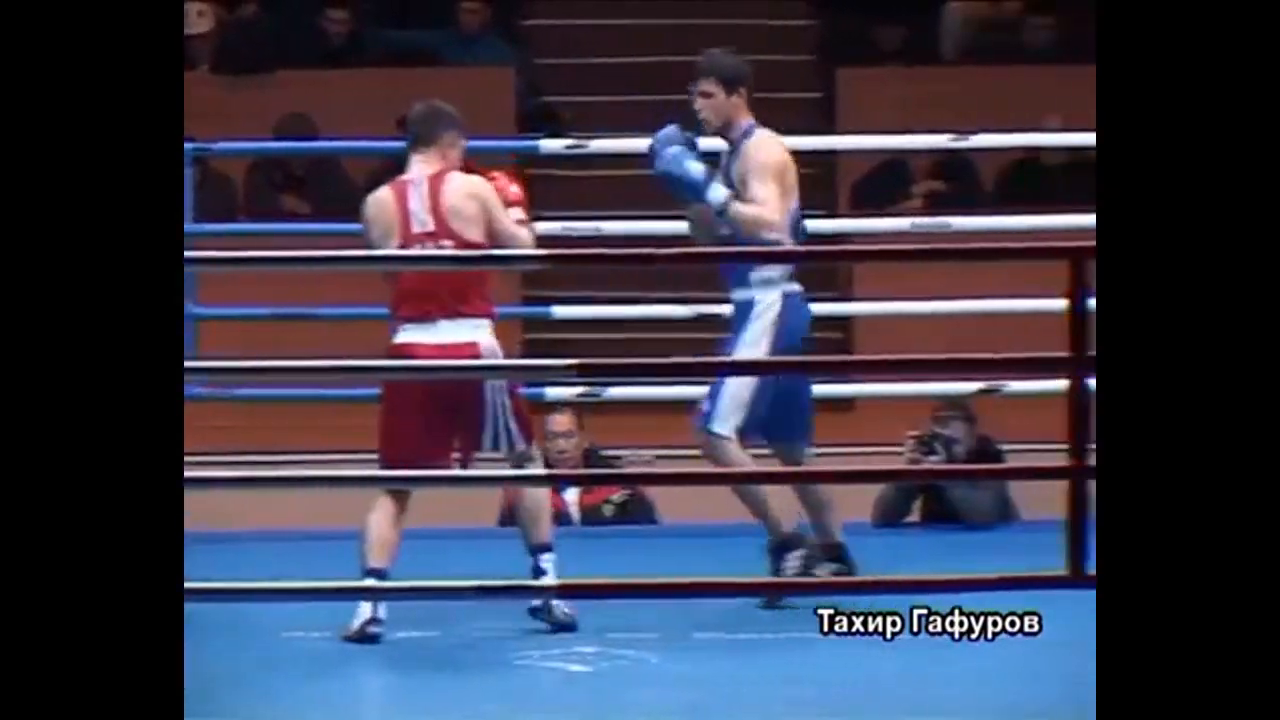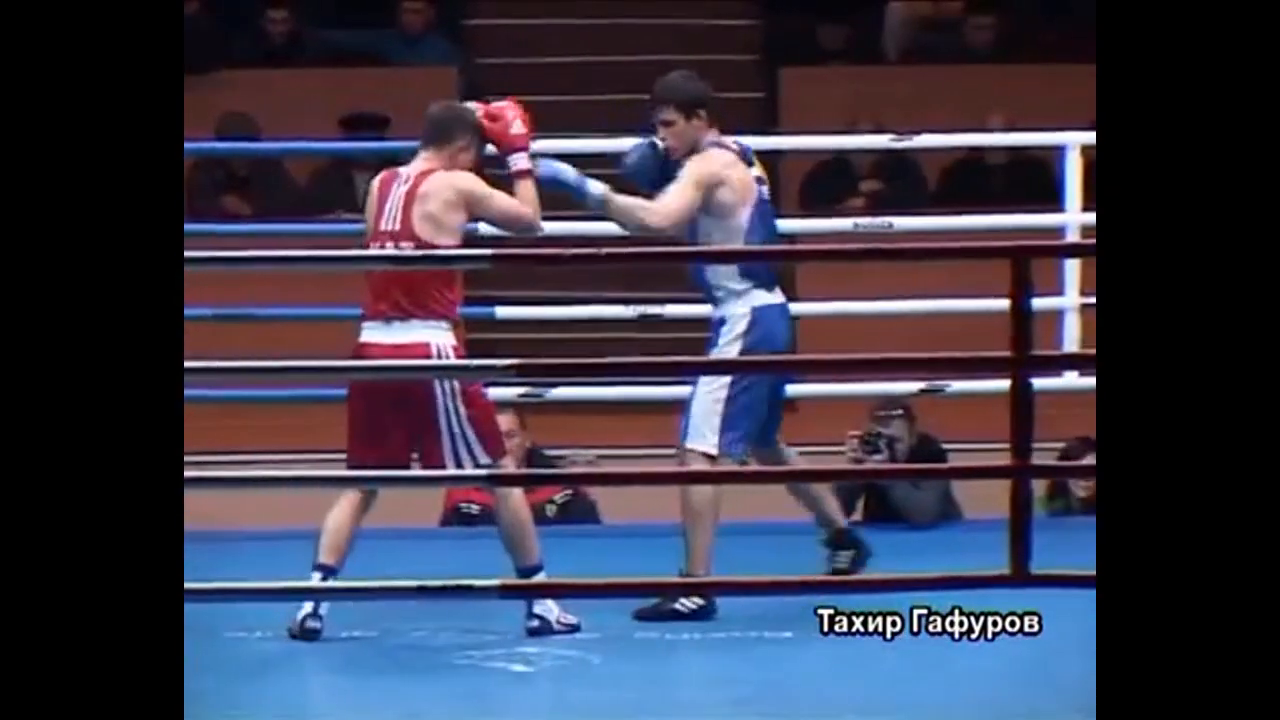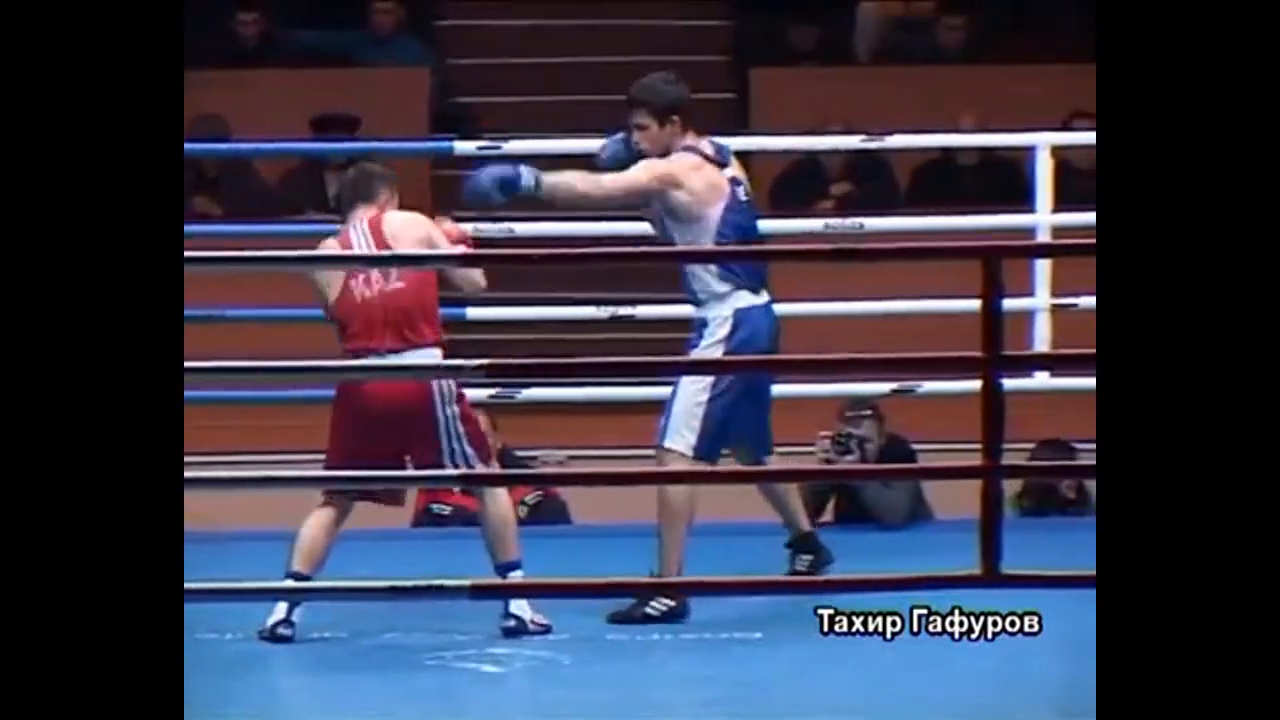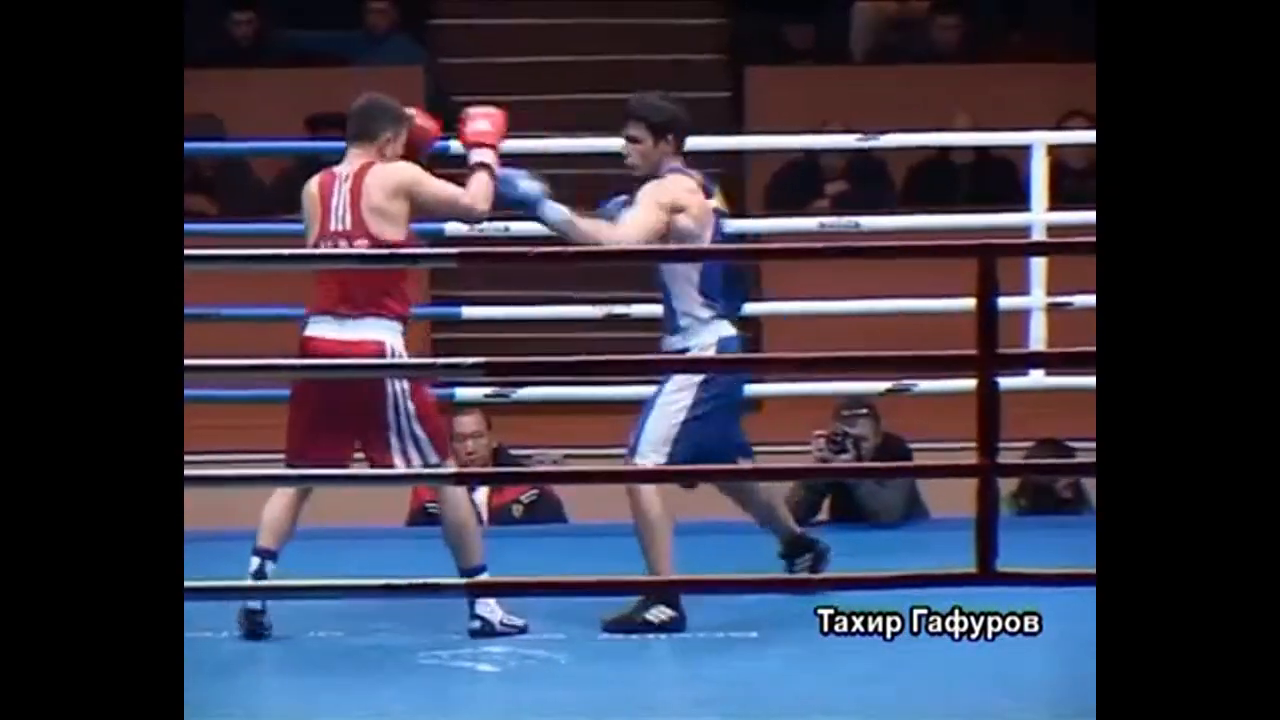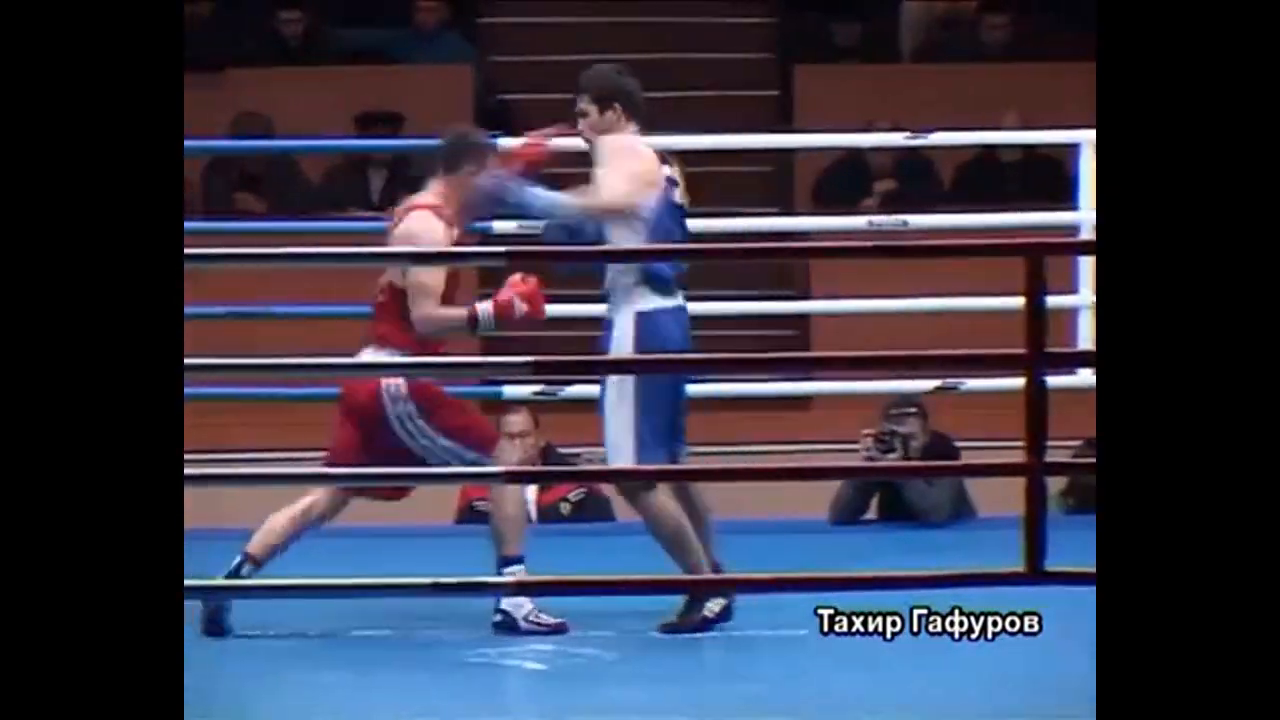
dt=0.4s
person 1, frame 1
left shoulder: (761, 150)
right shoulder: (737, 154)
left elbow: (771, 226)
right elbow: (711, 233)
left wrist: (707, 186)
right wrist: (691, 186)
left hip: (772, 308)
right hip: (764, 307)
left knee: (718, 436)
right knee: (786, 443)
left ankle: (787, 543)
right ankle: (832, 554)
person 1, frame 2
left shoulder: (708, 165)
right shoulder: (740, 159)
left elbow: (656, 220)
right elbow: (670, 225)
left wrist: (580, 184)
right wrist: (643, 179)
left hip: (745, 322)
right hip: (764, 317)
left knee: (699, 451)
right knee: (764, 445)
left ankle: (696, 588)
right ankle: (843, 540)
person 1, frame 3
left shoulder: (669, 171)
right shoulder: (722, 159)
left elbow: (601, 187)
left wrist: (519, 178)
right wrist: (636, 165)
left hip: (728, 324)
right hip: (752, 318)
left knee: (677, 453)
right knee: (748, 449)
left ankle: (668, 592)
right ankle: (806, 543)
person 1, frame 4
left shoulder: (664, 194)
right shoulder: (691, 193)
left elbow: (619, 243)
left wrist: (543, 205)
left hip: (706, 354)
right hip: (701, 349)
left knee: (642, 467)
right knee: (724, 468)
left ankle: (663, 601)
right ankle: (801, 545)
person 1, frame 5
left shoulder: (620, 156)
right shoulder: (657, 164)
left elbow: (606, 203)
left wrist: (531, 197)
left hip: (641, 328)
right hip: (664, 321)
left knee: (636, 474)
right knee: (667, 464)
left ankle: (707, 591)
right ankle: (710, 573)
person 2, frame 1
left shoulder: (378, 203)
right shoulder: (473, 188)
right elbow: (527, 251)
right wrist: (512, 207)
left hip: (411, 352)
right hip: (472, 347)
left knee: (394, 486)
right knee: (522, 461)
left ankle: (370, 605)
right ankle: (546, 582)
person 2, frame 2
left shoulder: (378, 185)
right shoulder: (456, 184)
right elbow: (528, 222)
right wrist: (519, 153)
left hip: (373, 350)
right hip: (428, 351)
left knee: (361, 484)
right knee: (499, 473)
left ankle: (312, 603)
right ankle: (540, 603)
person 2, frame 3
left shoulder: (327, 254)
right shoulder: (412, 224)
right elbow: (474, 284)
right wrist: (453, 245)
left hip: (360, 384)
right hip: (422, 376)
left knee: (333, 502)
right knee: (485, 481)
left ankle: (285, 609)
right ankle: (516, 604)
person 2, frame 4
left shoulder: (314, 189)
right shoulder: (398, 179)
right elbow: (477, 206)
right wrist: (482, 151)
left hip: (320, 347)
right hip: (376, 351)
left knee: (298, 478)
right knee: (443, 475)
left ankle: (253, 583)
right ankle: (484, 604)
person 2, frame 5
left shoulder: (419, 212)
right shoulder: (425, 225)
right elbow: (425, 318)
right wrist: (491, 312)
left hip: (369, 380)
right hip: (397, 389)
left knee: (330, 495)
right knee: (508, 460)
left ankle: (236, 580)
right ankle: (512, 603)
